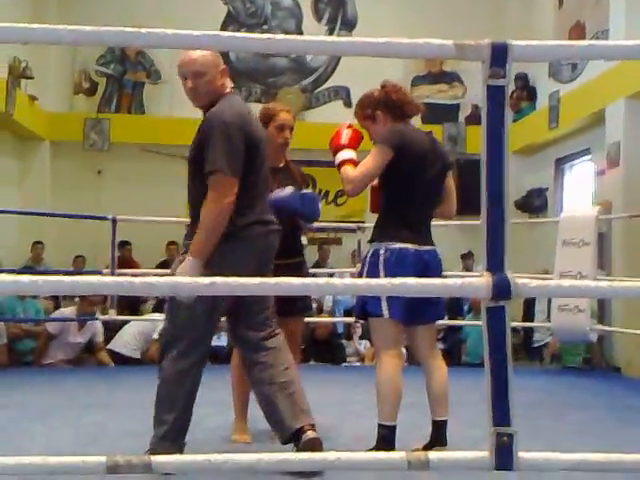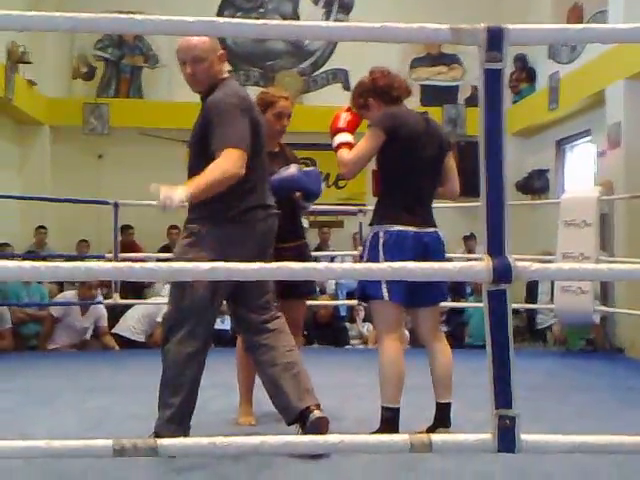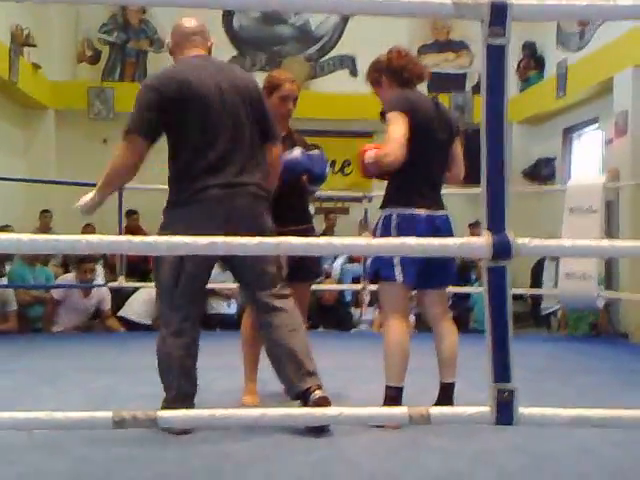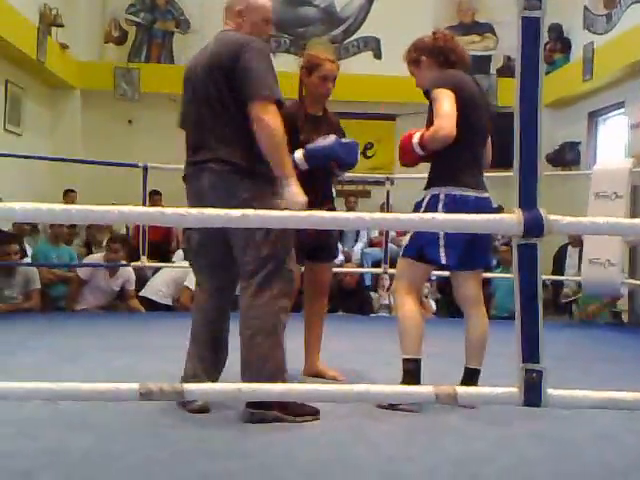
dt=0.5s
person 1, frame 1
left shoulder: (221, 119)
right shoulder: (244, 114)
left elbow: (222, 196)
left wrist: (192, 260)
left hip: (224, 247)
right hip: (258, 241)
left knee: (183, 348)
right knee: (263, 338)
left ankle: (166, 447)
right ankle: (302, 428)
person 1, frame 2
left shoulder: (224, 102)
right shoulder: (228, 100)
left elbow: (233, 164)
left wrist: (185, 192)
left hip: (219, 230)
right hip: (252, 224)
left knee: (185, 330)
right knee: (263, 320)
left ankle: (171, 431)
right ankle: (307, 411)
person 1, frame 3
left shoulder: (162, 84)
right shoulder: (244, 80)
left elbow: (130, 153)
right elbow: (273, 151)
left wrist: (99, 194)
left hip: (194, 209)
right hip: (250, 205)
left knee: (178, 311)
right knee: (273, 298)
left ankle: (178, 408)
right ankle: (310, 389)
person 1, frame 4
left shoulder: (199, 60)
right shoulder: (248, 49)
right elbow: (265, 116)
right wrist: (289, 181)
left hip: (204, 183)
right hip: (243, 184)
left knee: (212, 286)
right knee: (267, 284)
left ankle: (197, 385)
right ankle: (263, 394)
person 2, frame 1
left shoulder: (395, 138)
right shoulder: (436, 148)
left elbow: (353, 184)
right elbow: (448, 209)
left wrist: (343, 151)
left hip: (392, 251)
right hip: (425, 253)
left knee: (388, 351)
right knee: (428, 351)
left ankle: (386, 443)
right ankle: (439, 438)
person 2, frame 2
left shoulder: (389, 120)
right shoulder: (434, 129)
left elbow: (348, 168)
right elbow: (451, 189)
left wrist: (341, 134)
left hip: (393, 234)
right hip: (427, 235)
left knee: (389, 333)
right knee: (432, 333)
left ankle: (389, 424)
right ankle: (443, 420)
person 2, frame 3
left shoulder: (400, 104)
right shoulder: (442, 112)
left elbow: (393, 157)
right elbow: (456, 174)
left wrist: (370, 158)
left hip: (404, 215)
right hip: (436, 218)
left knee: (394, 314)
right knee: (438, 313)
left ankle: (393, 404)
right ankle: (446, 400)
person 2, frame 4
left shoulder: (443, 82)
right shoulder: (477, 92)
left elbow: (444, 131)
left wrist: (418, 144)
left hip: (447, 196)
right hip: (478, 199)
left knee: (406, 288)
right knee: (470, 297)
left ankle: (410, 381)
right ankle: (470, 384)
person 3, frame 1
left shoulder: (296, 173)
left wrist: (307, 213)
right wrist: (267, 208)
left hip: (292, 265)
left knee: (292, 343)
right ankle: (240, 421)
person 3, frame 2
left shoulder: (290, 156)
left wrist: (305, 195)
right wrist: (269, 191)
left hip: (294, 246)
left knee: (294, 326)
right ankle: (245, 404)
person 3, frame 3
left shoulder: (300, 141)
left wrist: (313, 178)
right wrist: (275, 174)
left hip: (301, 230)
left knee: (299, 309)
right ankle: (250, 384)
person 3, frame 4
left shoulder: (332, 121)
right shoulder: (288, 115)
left wrist: (343, 161)
left hip: (323, 210)
left knee: (320, 288)
left ankle: (312, 360)
